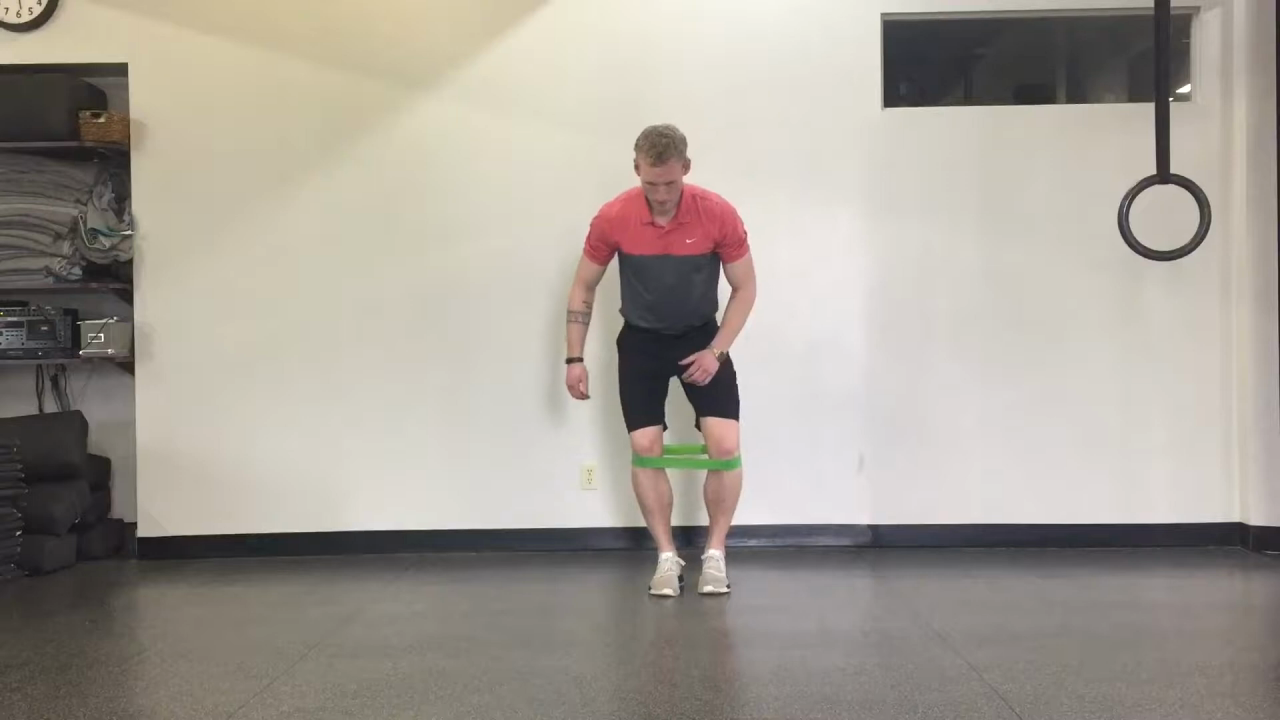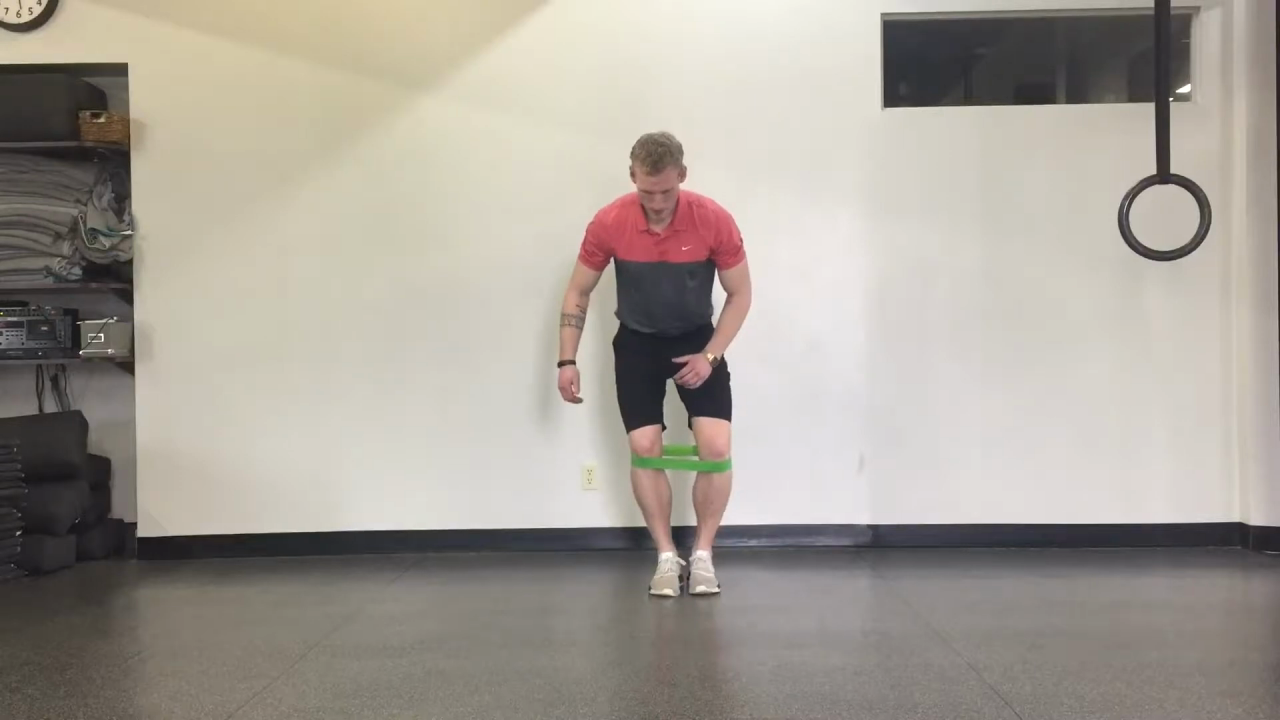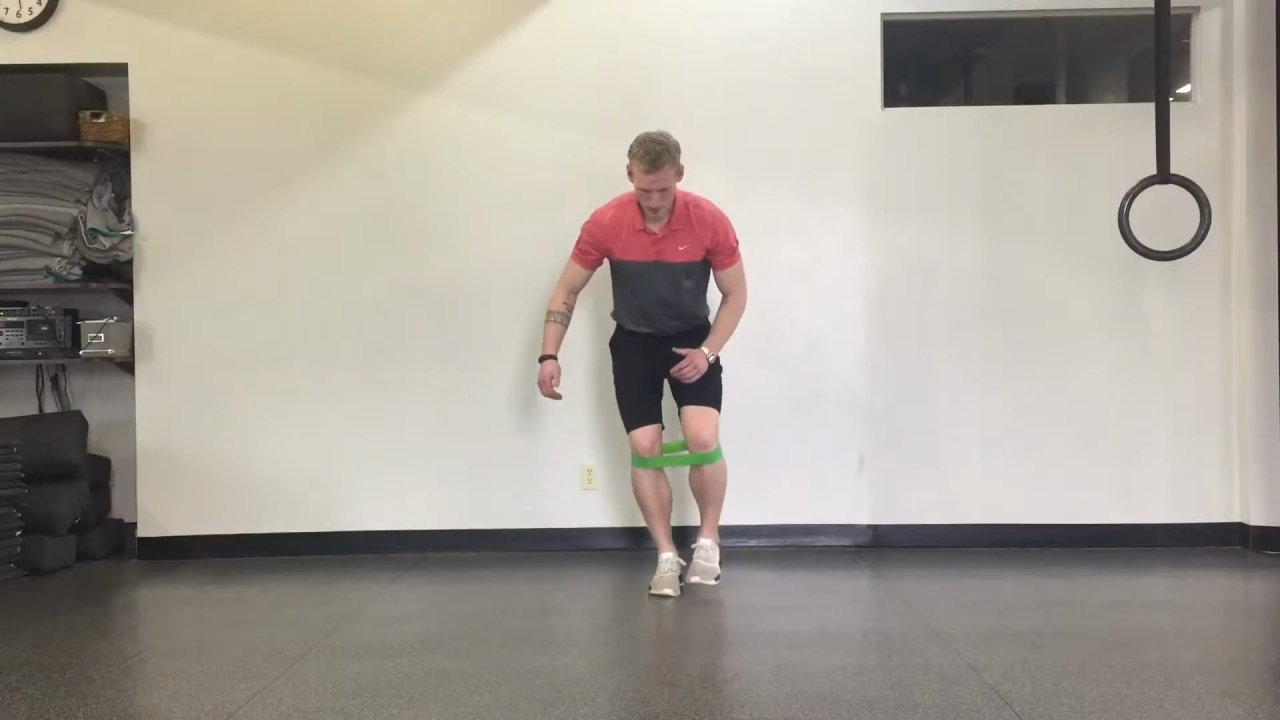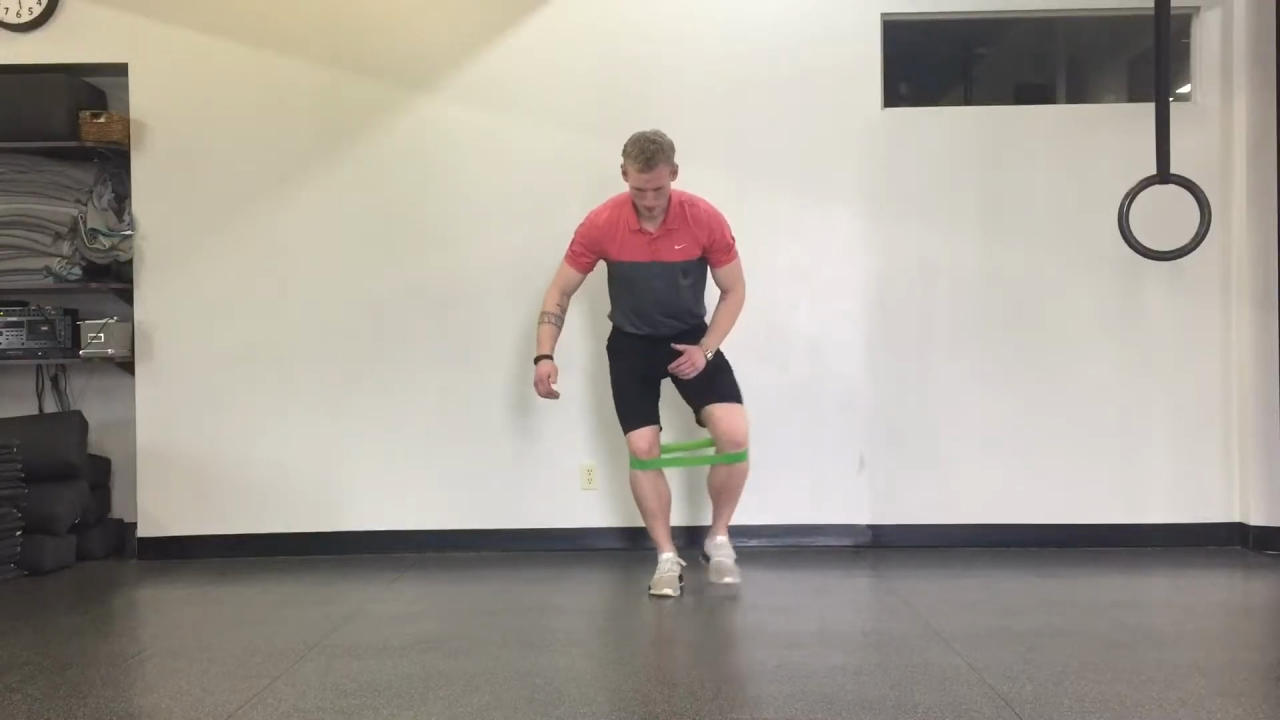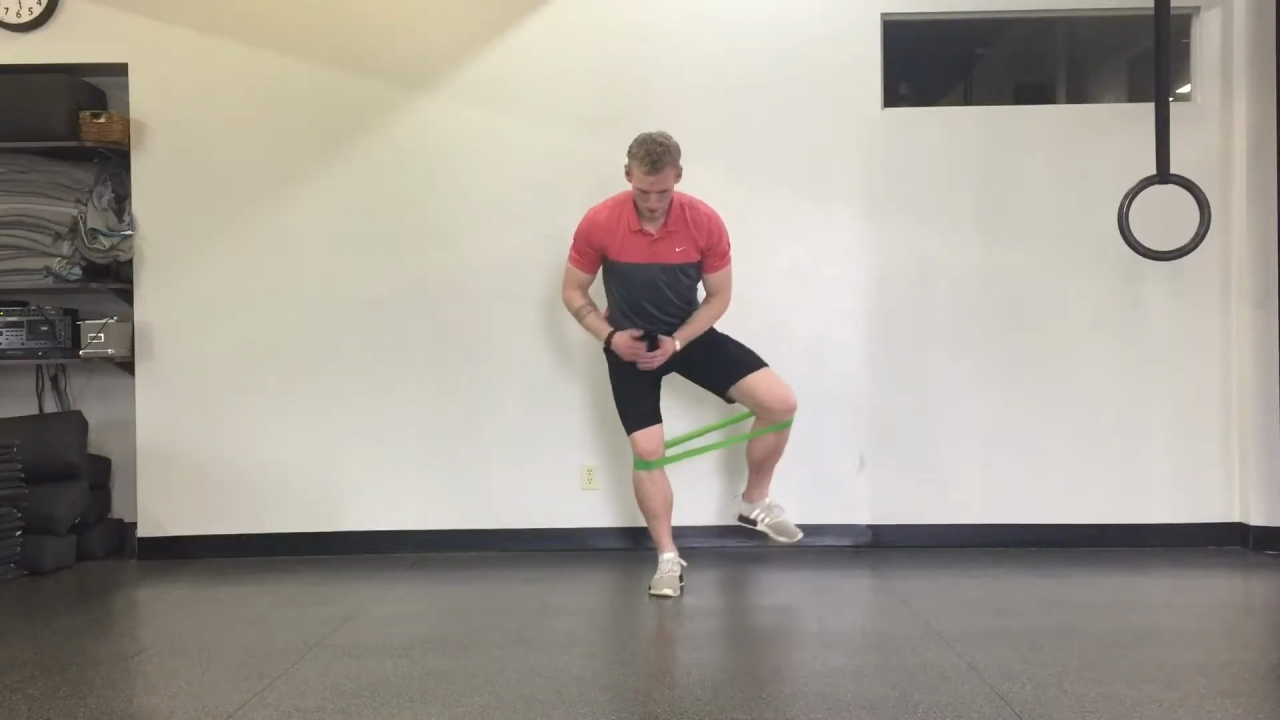
dt=0.4s
person 1, frame 1
left shoulder: (719, 214)
right shoulder: (612, 218)
left elbow: (744, 288)
right elbow: (584, 287)
left wrist: (716, 350)
right wrist: (575, 357)
left hip: (701, 338)
right hip: (641, 341)
left knee: (725, 445)
right knee: (645, 448)
left ankle: (715, 554)
right ankle: (667, 557)
person 1, frame 2
left shoulder: (714, 221)
right shoulder: (608, 224)
left elbow: (740, 295)
right elbow: (578, 292)
left wrist: (711, 355)
right wrist: (567, 361)
left hip: (696, 340)
right hip: (636, 342)
left knee: (716, 447)
right knee: (644, 447)
left ankle: (703, 554)
right ankle: (666, 557)
person 1, frame 3
left shoulder: (710, 221)
right shoulder: (605, 223)
left elbow: (735, 294)
right elbow: (567, 290)
left wrist: (707, 352)
right wrist: (549, 355)
left hip: (692, 339)
right hip: (634, 342)
left knee: (703, 438)
right knee: (644, 447)
left ankle: (707, 541)
right ankle: (667, 557)
person 1, frame 4
left shoulder: (706, 219)
right shoulder: (600, 225)
left elbow: (734, 290)
right elbow: (559, 293)
left wrist: (706, 348)
right wrist: (545, 357)
left hip: (690, 339)
right hip: (630, 343)
left knee: (735, 436)
right knee: (644, 450)
left ankle: (718, 538)
right ankle: (667, 558)
person 1, frame 5
left shoulder: (705, 222)
right shoulder: (598, 223)
left elbow: (719, 297)
right elbow: (572, 291)
left wrist: (676, 343)
right wrist: (608, 336)
left hip: (690, 332)
right hip: (630, 341)
left knee: (780, 402)
right knee: (647, 450)
left ankle: (755, 502)
right ankle: (668, 558)
